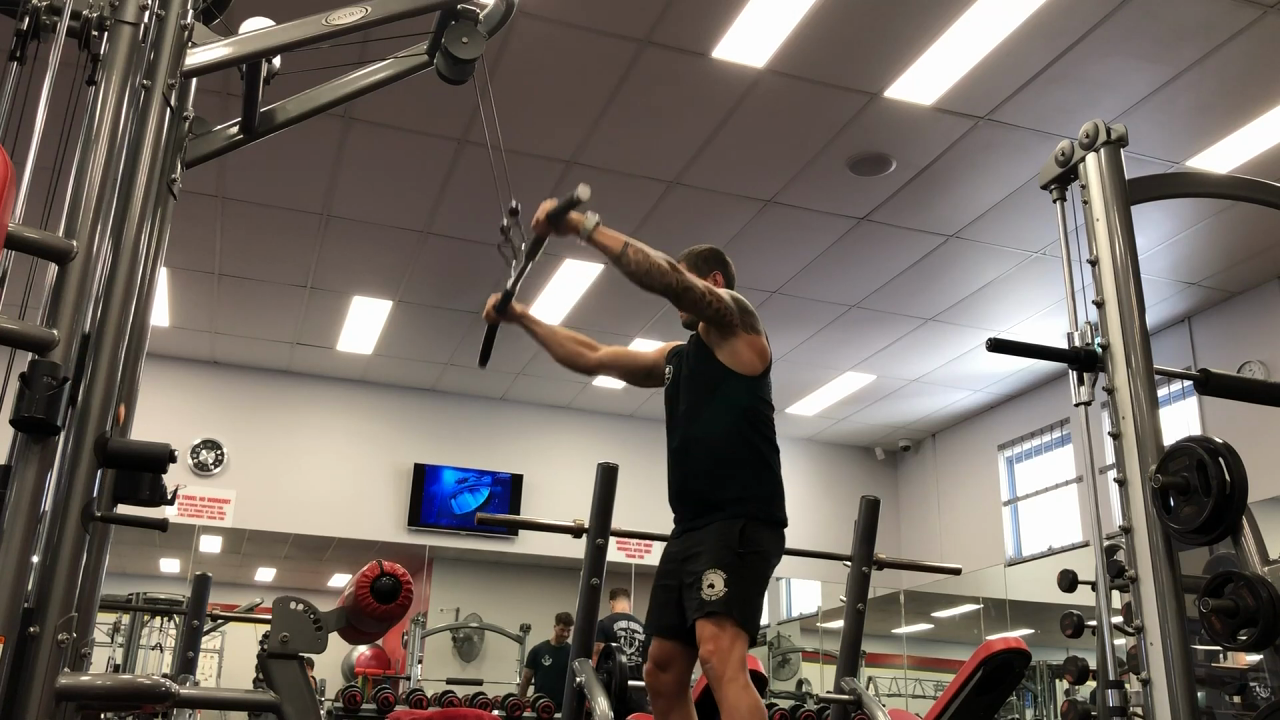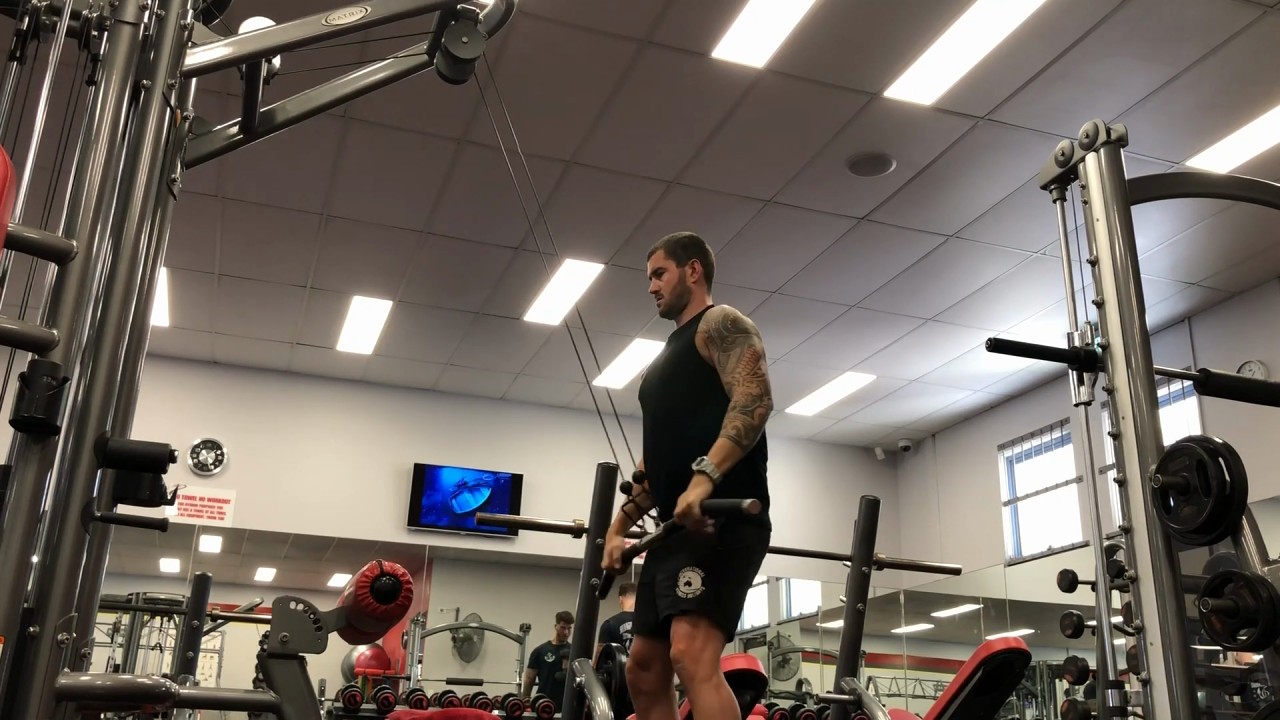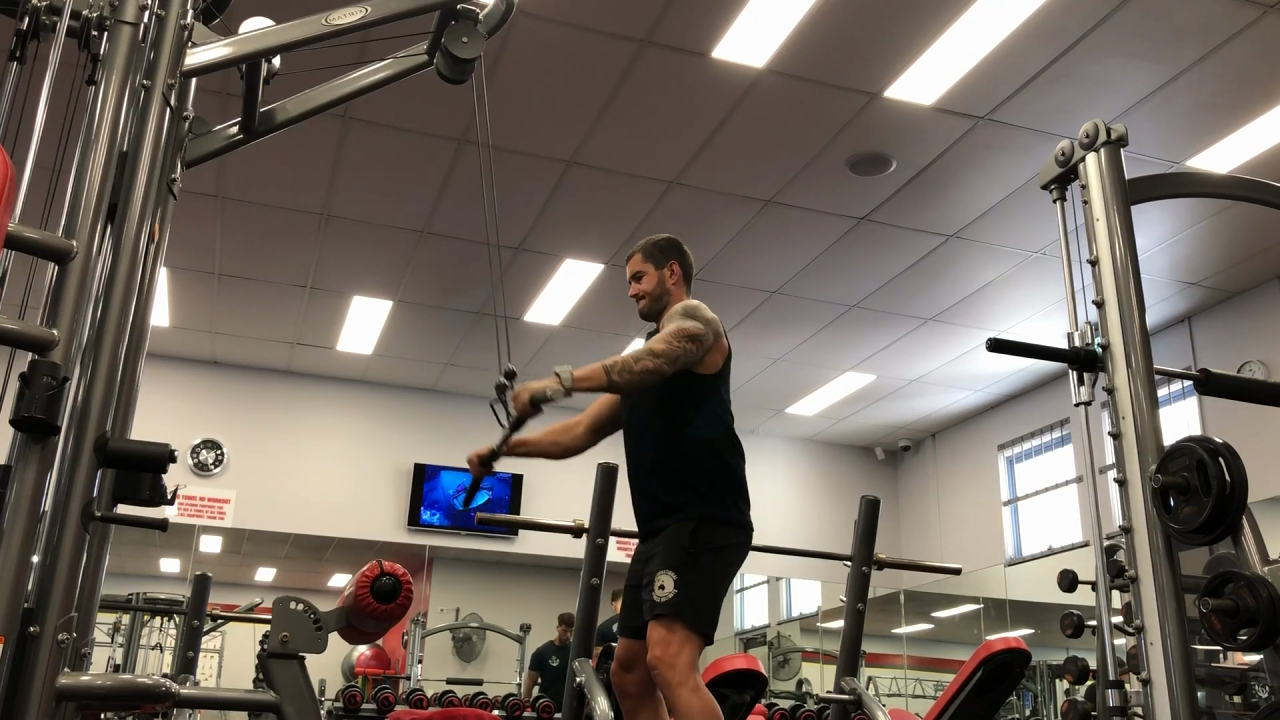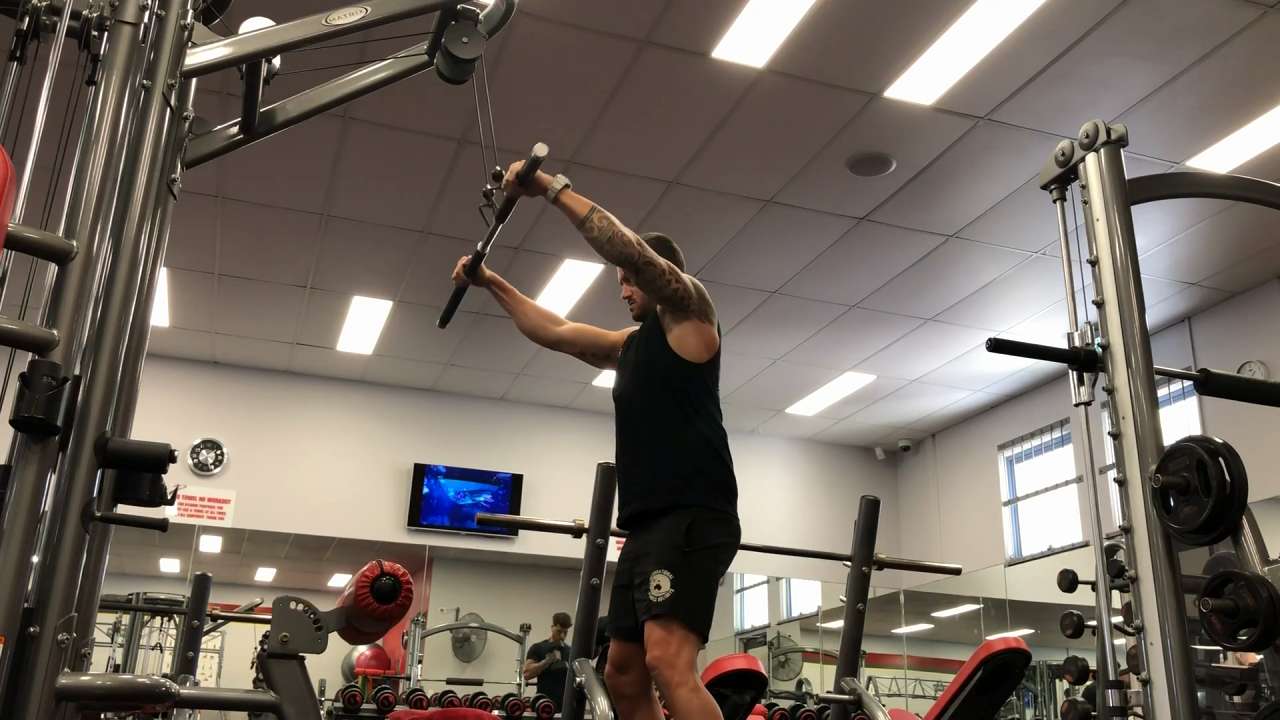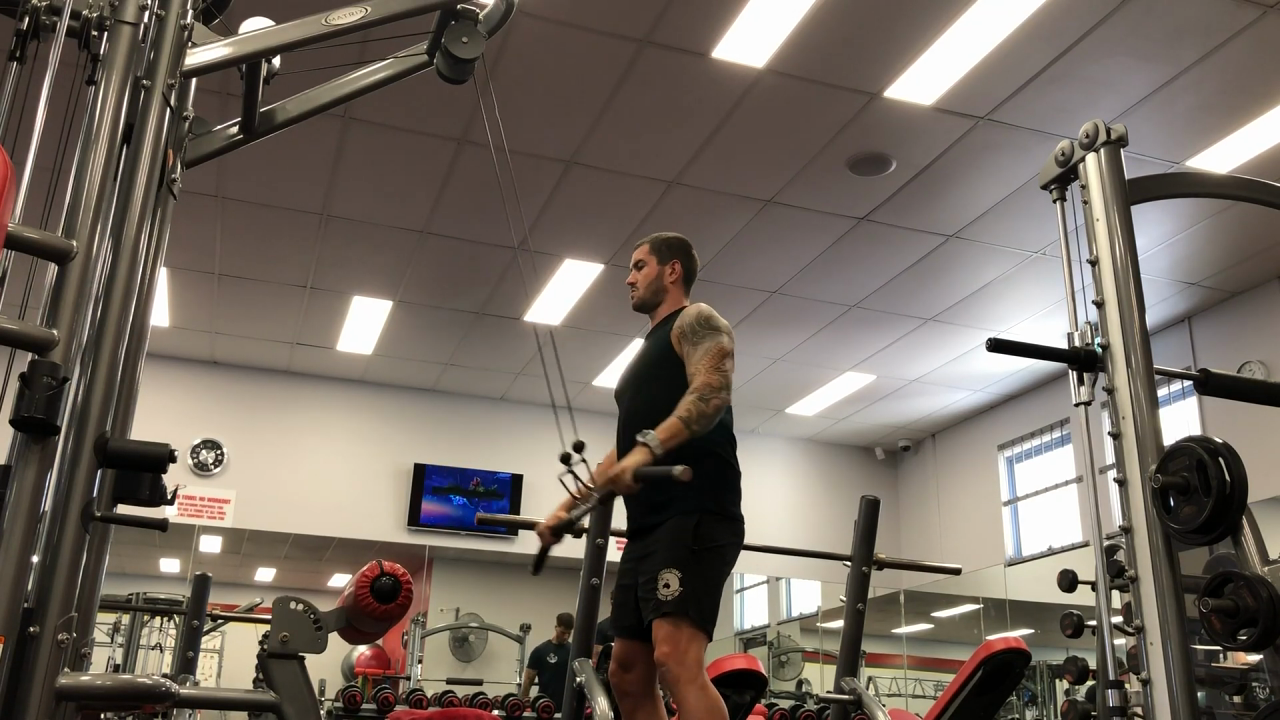
dt=1s
person 1, frame 1
left shoulder: (735, 320)
right shoulder: (675, 358)
left elbow: (666, 276)
right elbow: (593, 358)
left wrist: (583, 225)
right wrist: (524, 318)
left hip: (739, 523)
right hip: (691, 529)
left knee: (720, 657)
right knee: (663, 674)
person 1, frame 2
left shoulder: (723, 324)
right shoulder: (665, 361)
left elbow: (753, 399)
left wrist: (704, 477)
right wrist: (620, 525)
left hip: (723, 521)
right hip: (676, 528)
left knee: (693, 657)
right knee: (645, 670)
person 1, frame 3
left shoulder: (693, 319)
right shoulder: (646, 354)
left elbow: (650, 364)
right elbow: (583, 431)
left wrist: (556, 383)
right wrist: (506, 448)
left hip: (703, 521)
right hip: (662, 528)
left knee: (669, 662)
right knee: (630, 672)
person 1, frame 4
left shoulder: (689, 313)
right shoulder: (632, 345)
left elbow: (628, 250)
right elbow: (555, 332)
left wrist: (552, 187)
right wrist: (492, 283)
left hip: (691, 518)
right hip: (647, 526)
left knee: (668, 661)
right knee: (623, 674)
person 1, frame 5
left shoulder: (697, 322)
right shoulder: (648, 356)
left elbow: (711, 392)
right elbow: (620, 456)
left wrist: (646, 448)
right wrist: (568, 506)
left hip: (694, 519)
right hip: (650, 528)
left knee: (677, 661)
right knee: (628, 673)
